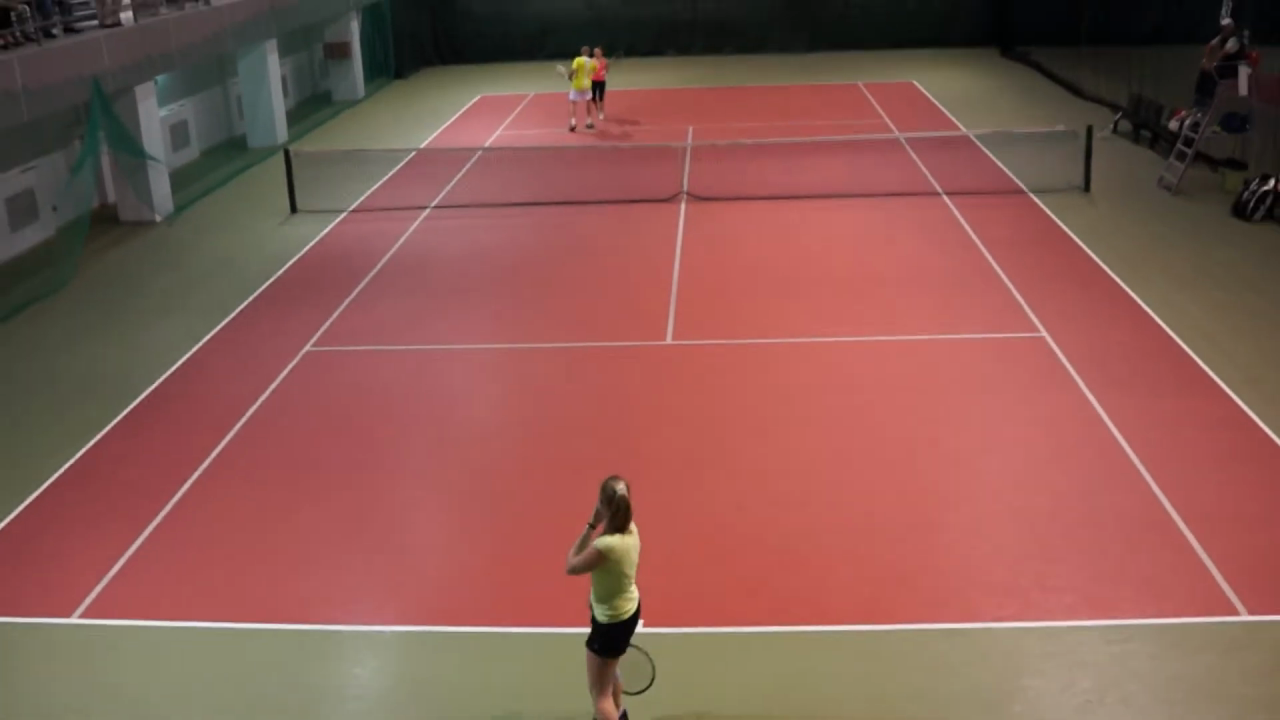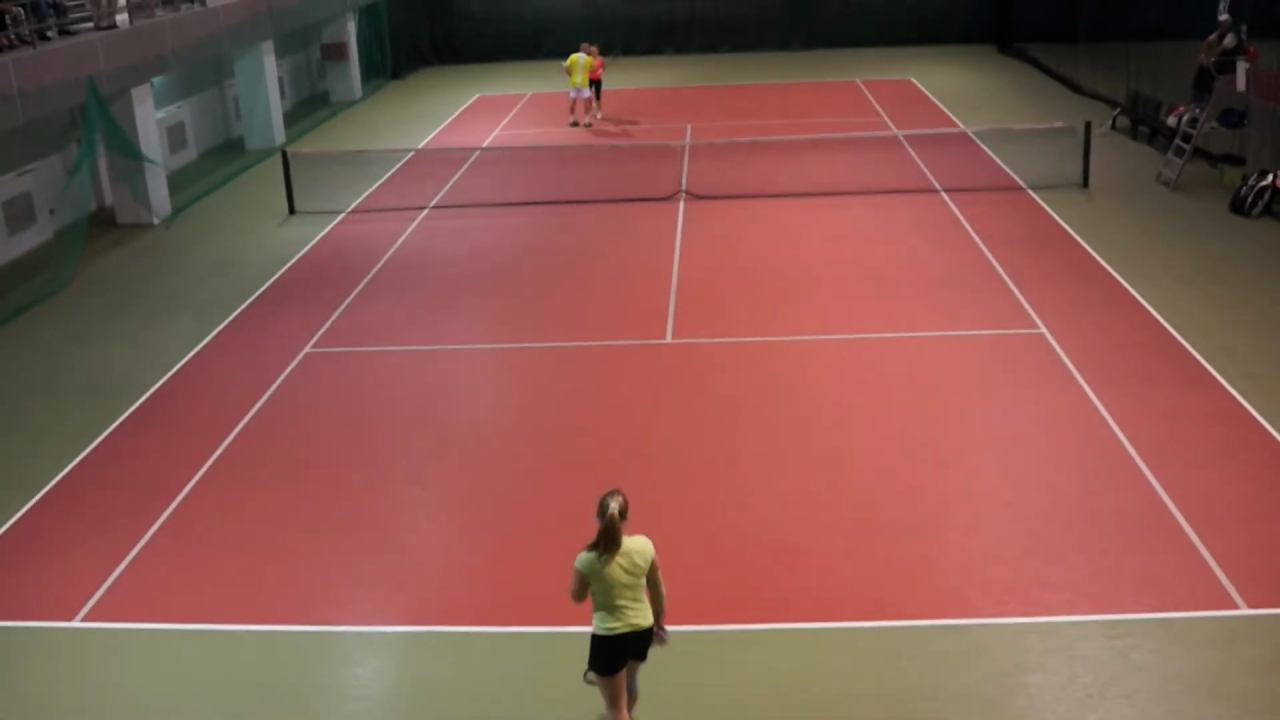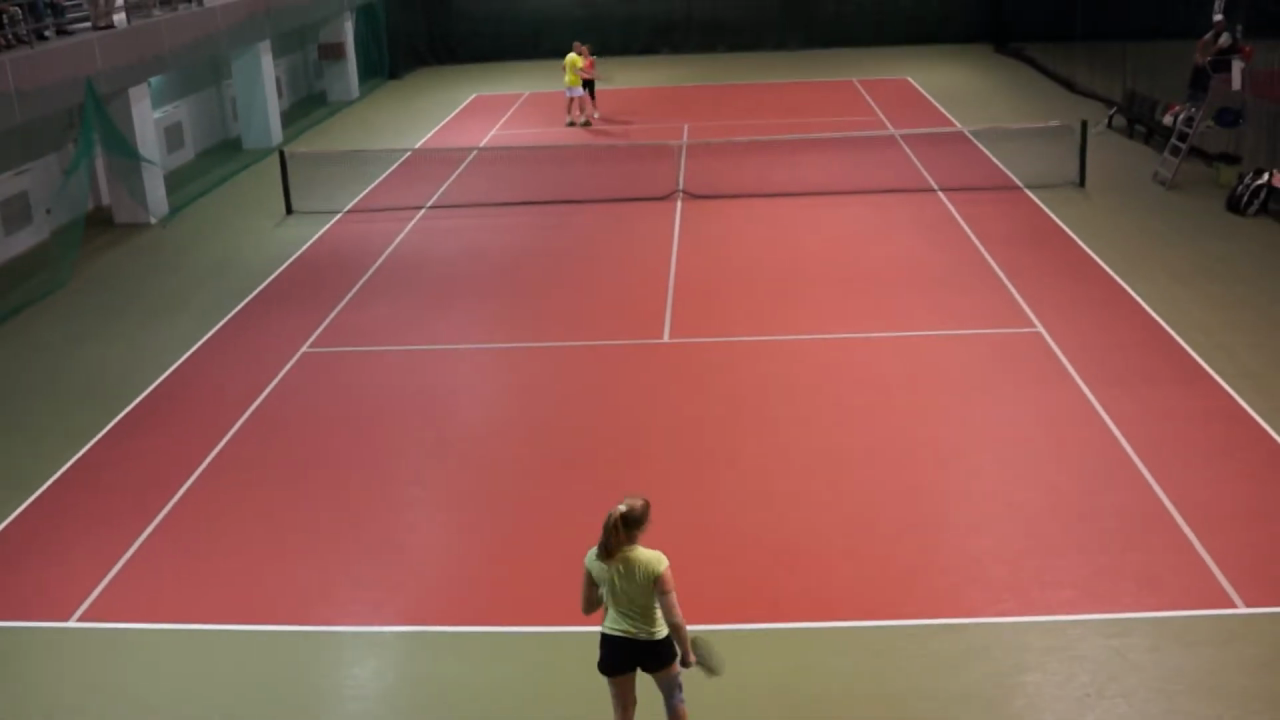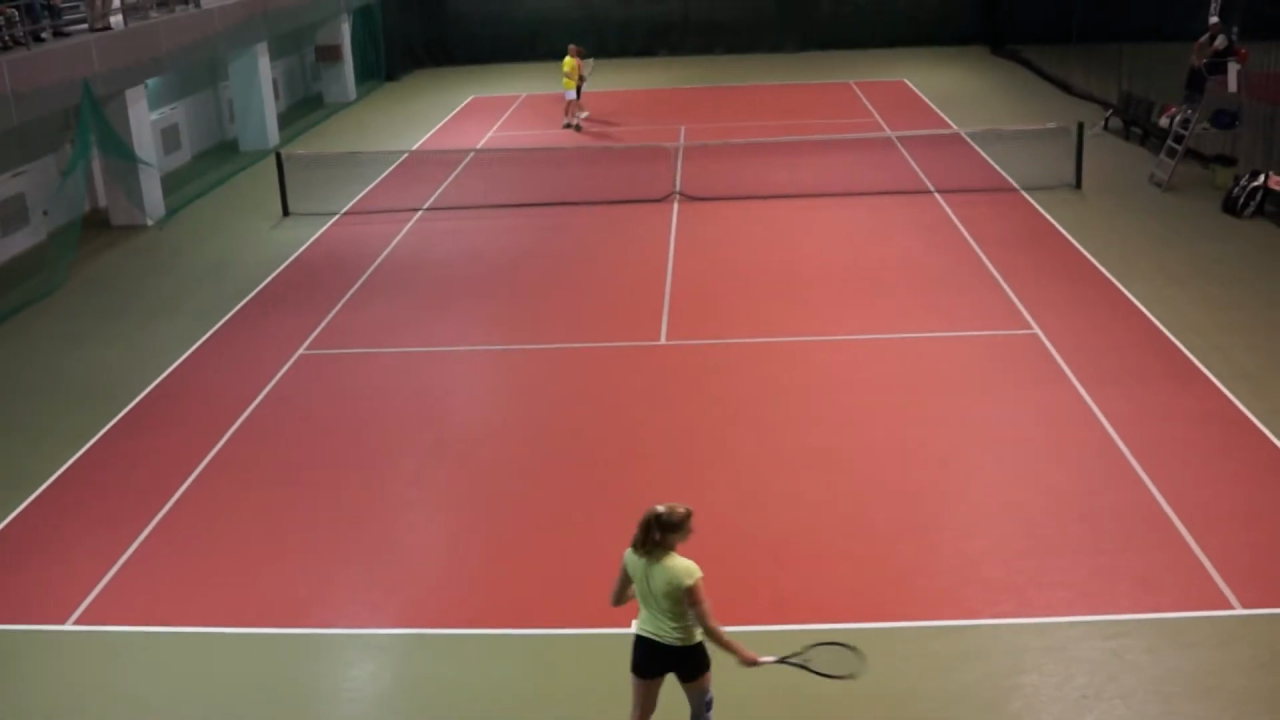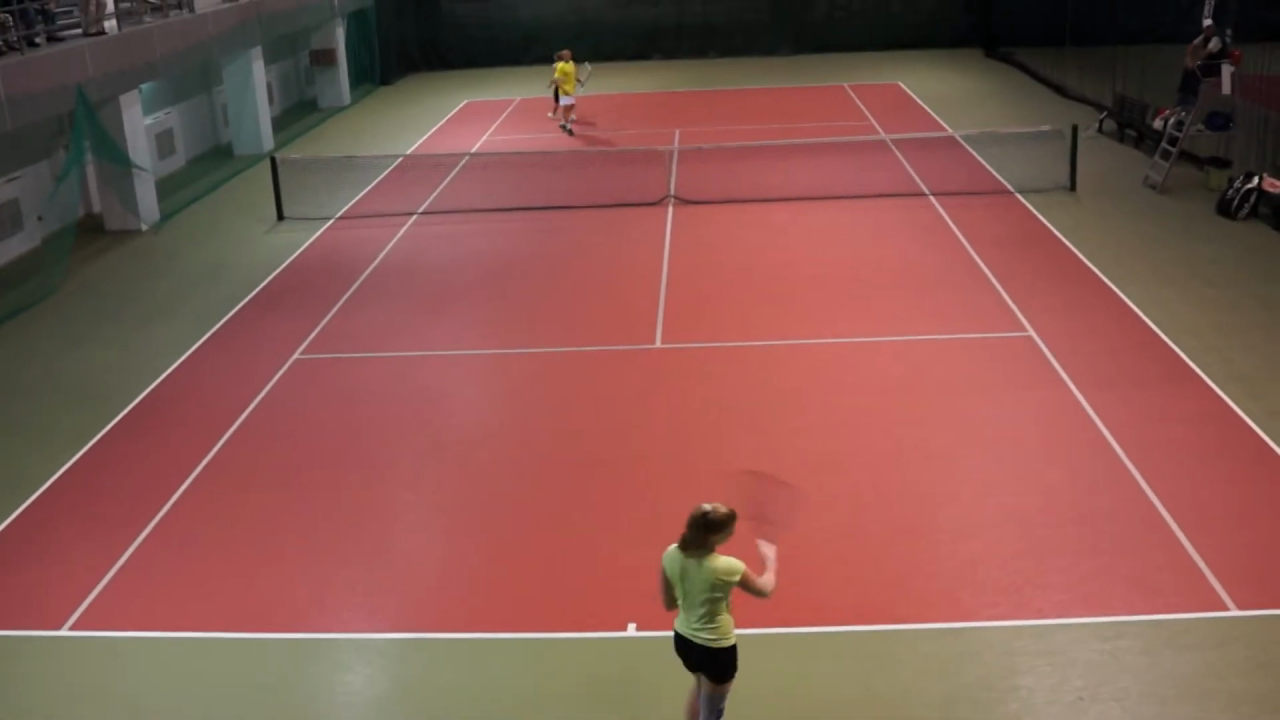
dt=0.3s
person 1, frame 1
left shoulder: (608, 544)
right shoulder: (628, 529)
left elbow: (572, 566)
left wrist: (590, 526)
left hip: (613, 621)
right hip: (624, 610)
left knee: (599, 692)
right knee: (607, 670)
person 1, frame 2
left shoulder: (587, 560)
right shoulder: (644, 545)
left elbow: (577, 597)
right elbow: (658, 593)
right wrist: (661, 626)
left hip: (607, 638)
right hip: (643, 630)
right knee: (628, 682)
person 1, frame 3
left shoulder: (595, 558)
right shoulder: (655, 561)
left elbow: (588, 608)
right elbow: (673, 618)
right wrist: (686, 652)
left hip: (615, 641)
right hip: (654, 641)
right knee: (674, 696)
person 1, frame 4
left shoulder: (632, 556)
right shoulder: (686, 571)
left elbow: (616, 600)
right elbow: (708, 626)
right wrist: (739, 652)
left hip: (646, 643)
right hip: (685, 649)
person 1, frame 5
left shoulder: (671, 554)
right shoulder: (729, 567)
left elbow: (669, 603)
right elbow: (765, 589)
right wrist: (770, 558)
left hip: (683, 638)
right hip: (716, 648)
left knee: (700, 689)
